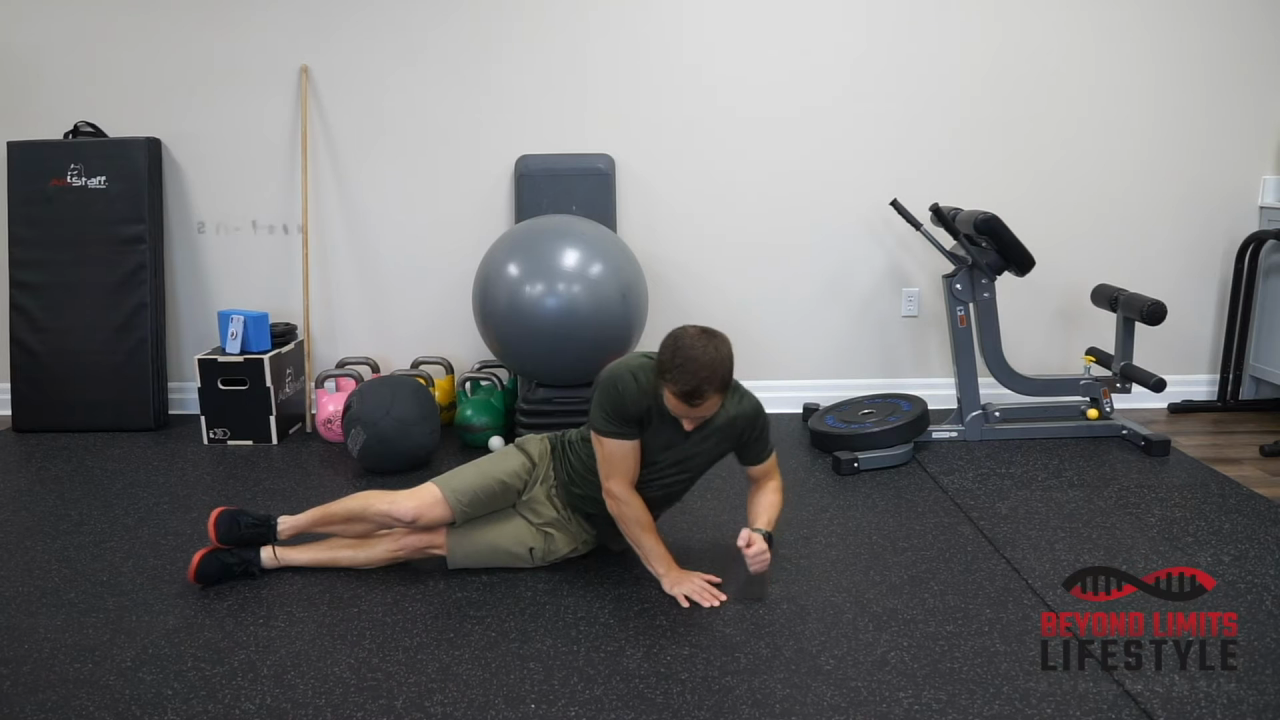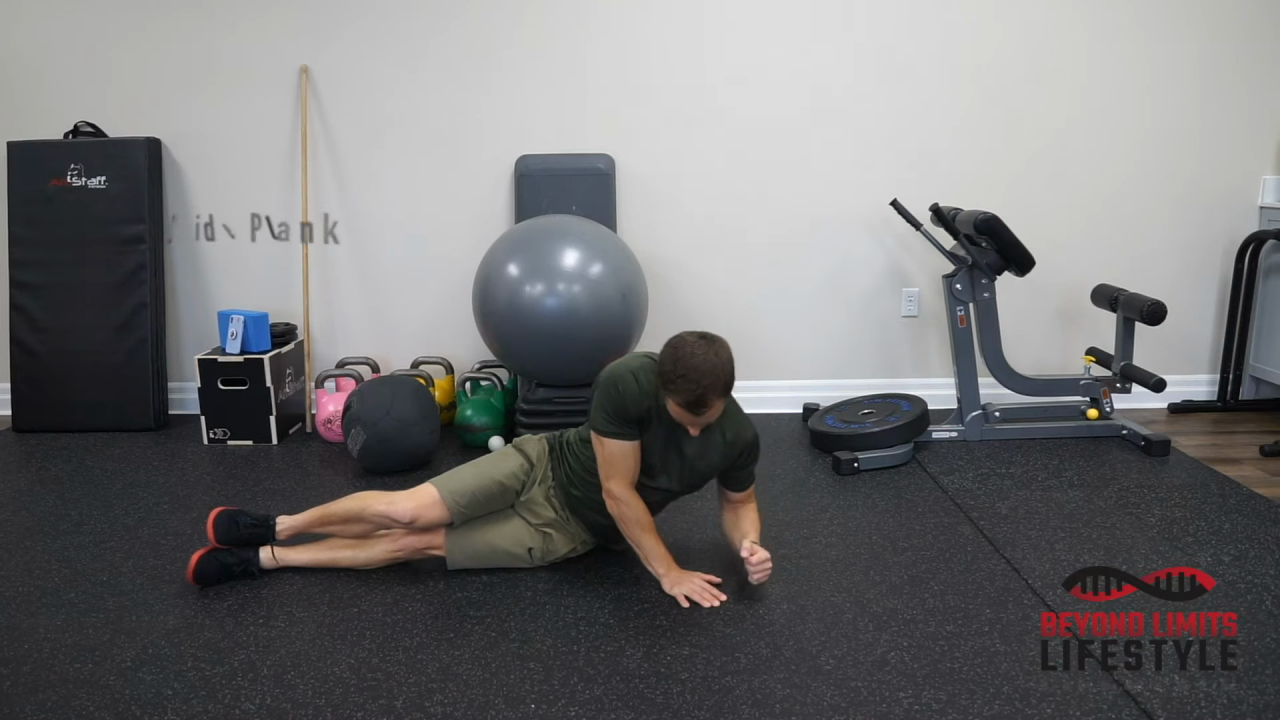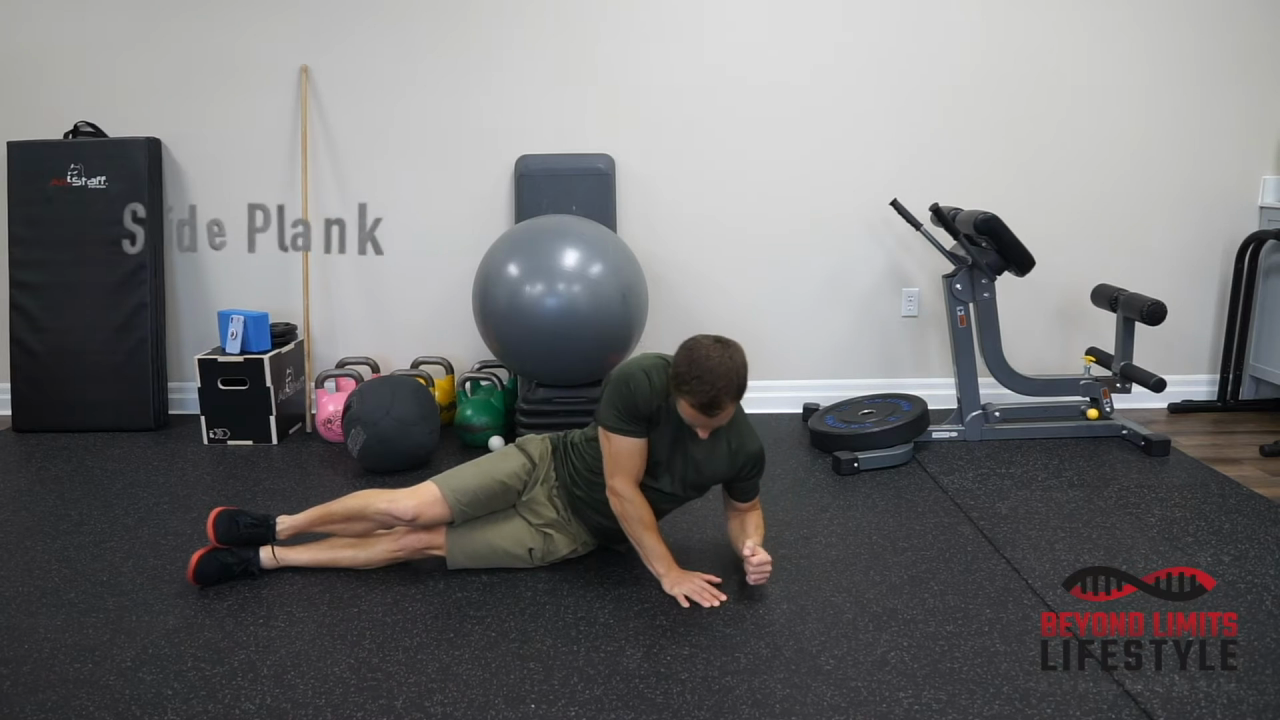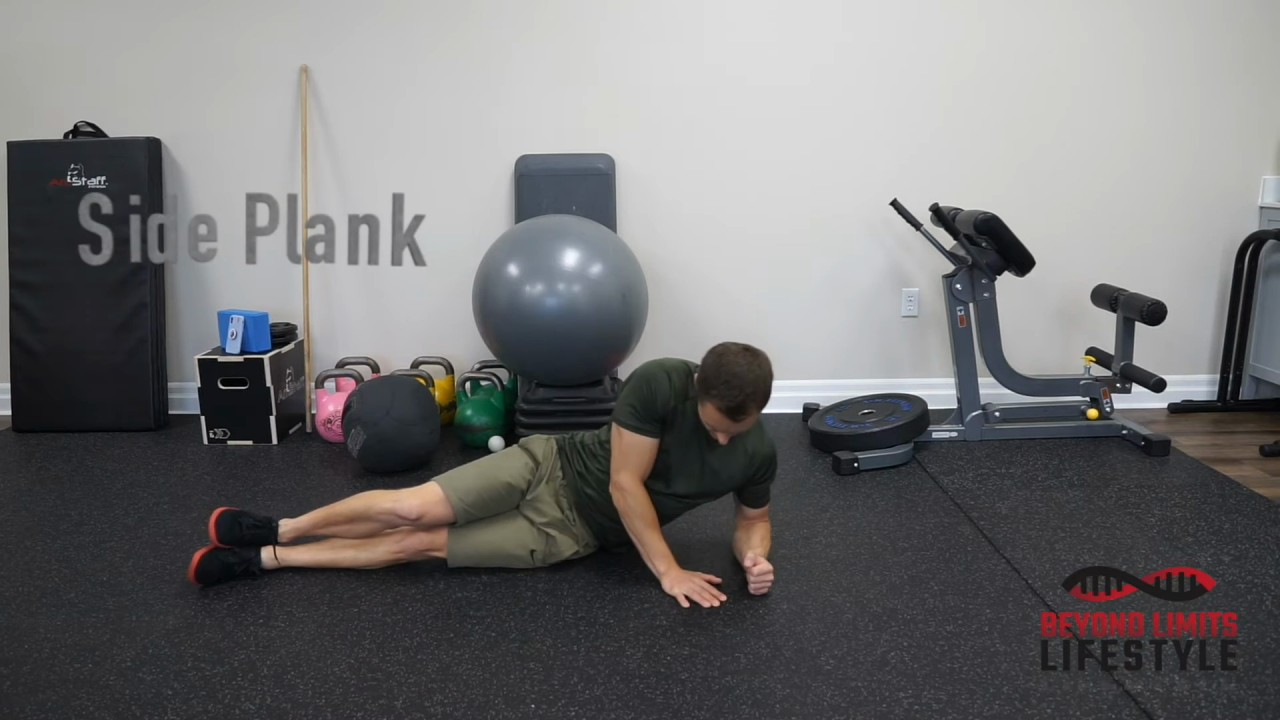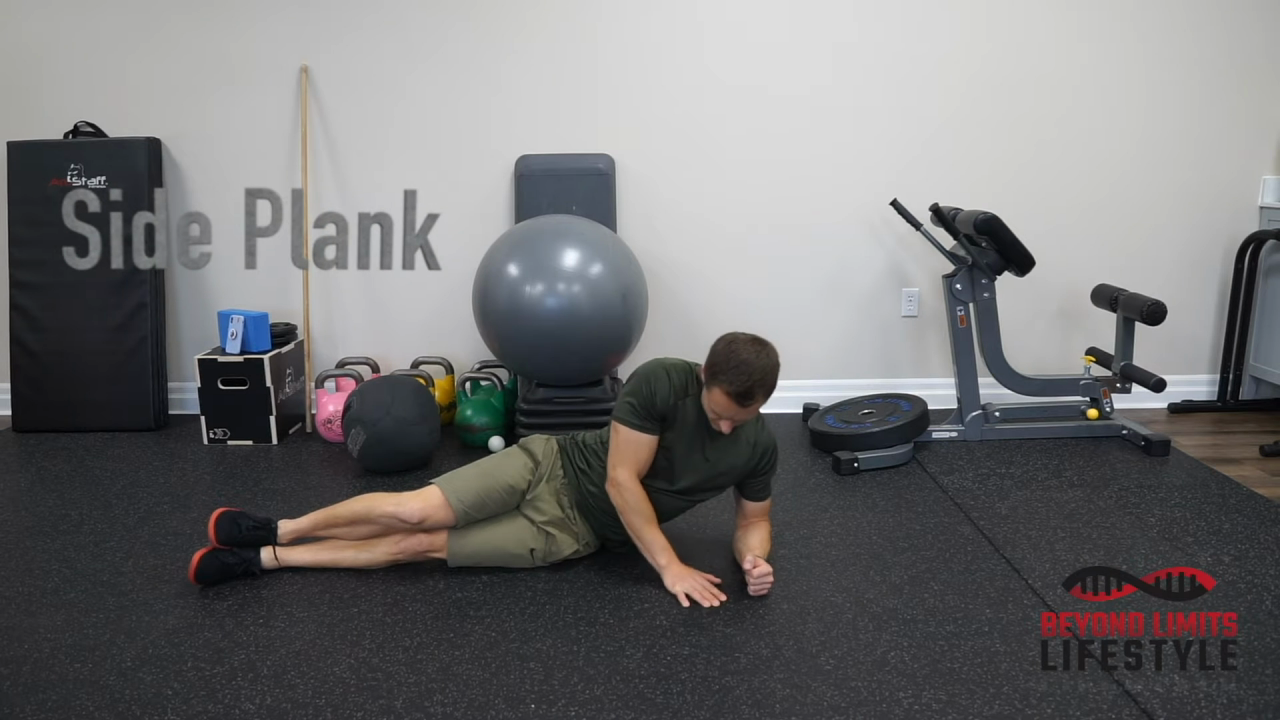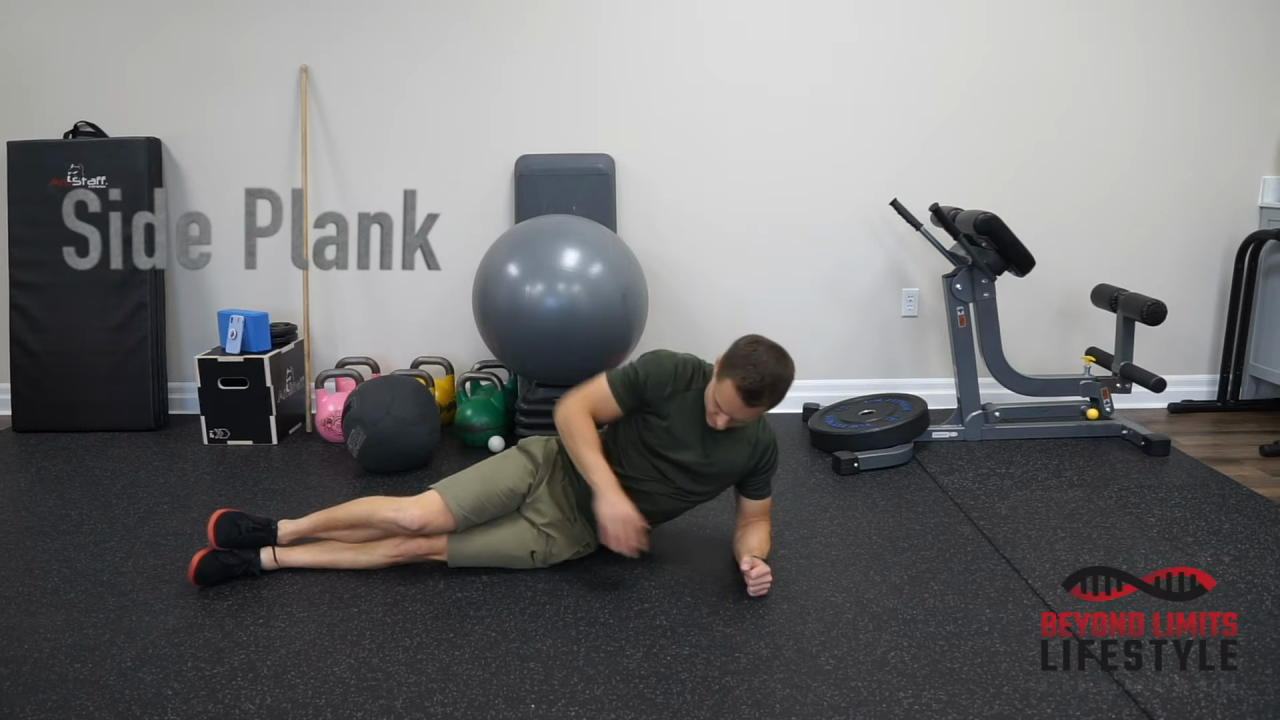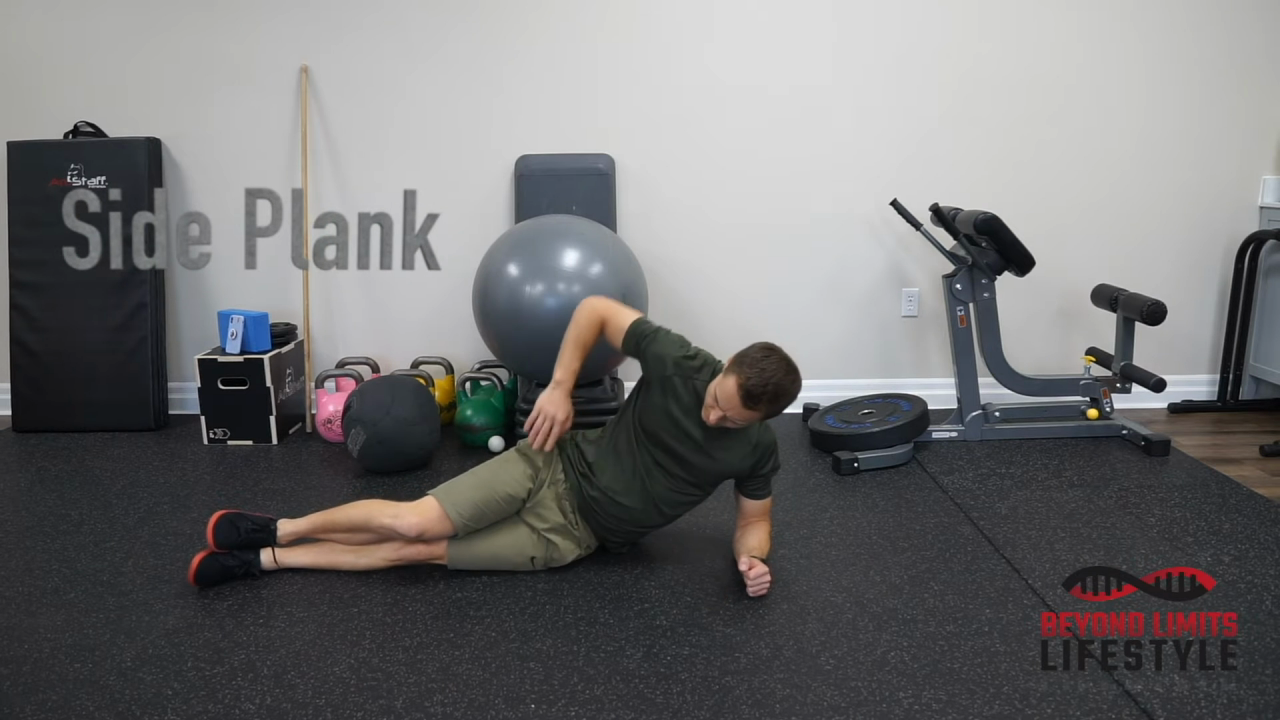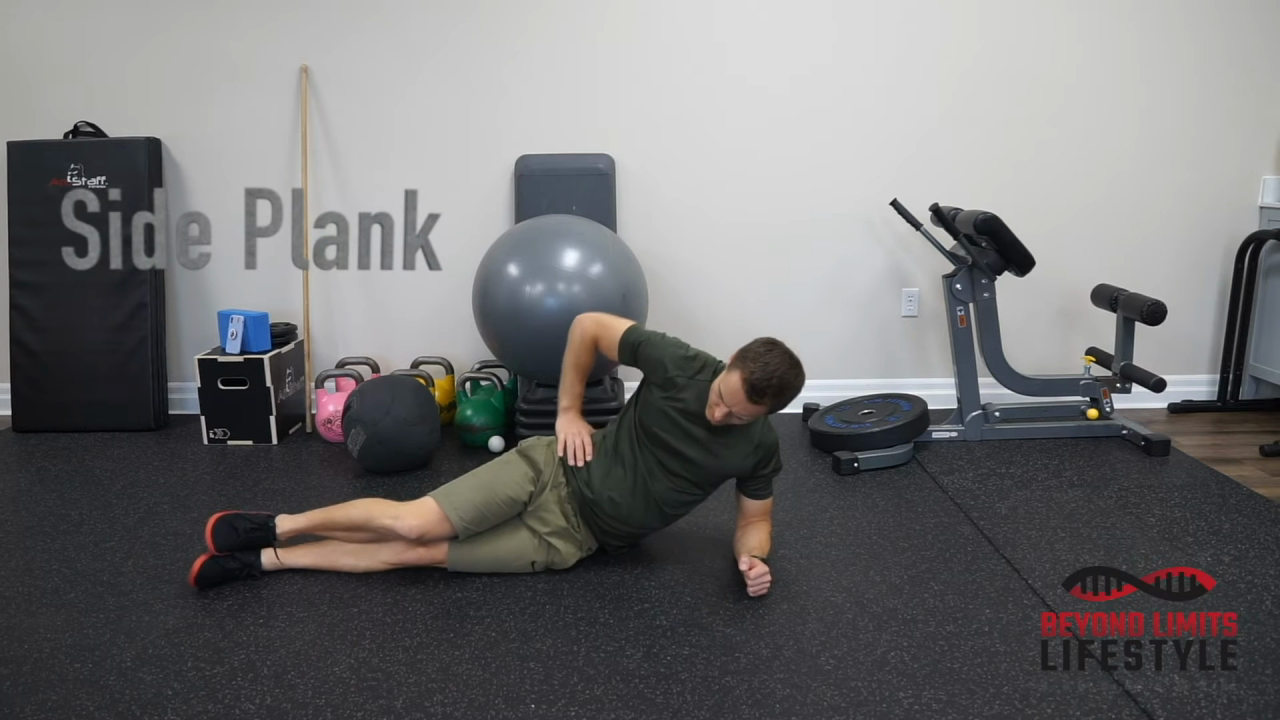
dt=0.3s
person 1, frame 1
left shoulder: (744, 416)
right shoulder: (625, 380)
left elbow: (765, 478)
right elbow: (619, 490)
left wrist: (758, 532)
right wrist: (668, 572)
left hip: (574, 528)
right hip: (544, 463)
left knee: (418, 544)
right knee: (411, 511)
left ankle: (264, 559)
right ankle: (278, 527)
person 1, frame 2
left shoulder: (739, 437)
right shoulder: (626, 381)
left elbow: (738, 503)
right elbow: (618, 491)
left wrist: (750, 544)
right wrist: (669, 572)
left hip: (573, 528)
right hip: (542, 465)
left knee: (418, 543)
right knee: (408, 513)
left ankle: (262, 559)
right ankle: (277, 527)
person 1, frame 3
left shoulder: (743, 449)
right shoulder: (638, 380)
left elbow: (743, 510)
right elbow: (622, 488)
left wrist: (752, 549)
right wrist: (668, 572)
left hip: (573, 530)
right hip: (544, 467)
left knee: (415, 543)
right knee: (407, 509)
left ankle: (264, 559)
right ankle: (278, 526)
person 1, frame 4
left shoulder: (757, 454)
right shoulder: (660, 382)
left elbow: (752, 519)
right elbow: (626, 484)
left wrist: (755, 558)
right wrist: (668, 571)
left hip: (572, 531)
right hip: (550, 466)
left knee: (419, 543)
right knee: (413, 509)
left ankle: (265, 559)
right ankle: (281, 528)
person 1, frame 5
left shoulder: (758, 447)
right shoulder: (662, 381)
left elbow: (753, 518)
right elbow: (621, 479)
left wrist: (755, 559)
right wrist: (668, 564)
left hip: (573, 534)
right hip: (553, 467)
left knee: (421, 547)
right knee: (416, 512)
left ankle: (264, 560)
right ankle: (280, 530)
person 1, frame 6
left shoulder: (757, 447)
right shoulder: (667, 372)
left elbow: (754, 519)
right elbow: (573, 409)
left wrist: (753, 558)
right wrist: (607, 490)
left hip: (571, 533)
right hip: (553, 471)
left knee: (420, 548)
right knee: (416, 517)
left ankle: (265, 559)
right ankle: (280, 530)
person 1, frame 7
left shoulder: (757, 448)
right shoulder: (679, 363)
left elbow: (753, 518)
right elbow: (595, 308)
left wrist: (752, 558)
right wrist: (559, 389)
left hip: (572, 536)
right hip: (553, 471)
left knee: (419, 550)
right knee: (414, 522)
left ankle: (263, 562)
right ankle: (277, 530)
person 1, frame 8
left shoulder: (758, 448)
right shoulder: (680, 366)
left elbow: (754, 520)
right elbow: (589, 326)
left wrist: (752, 559)
right wrist: (569, 411)
left hip: (571, 538)
right hip: (552, 474)
left knee: (417, 554)
right knee: (415, 523)
left ankle: (264, 562)
right ankle: (278, 526)
